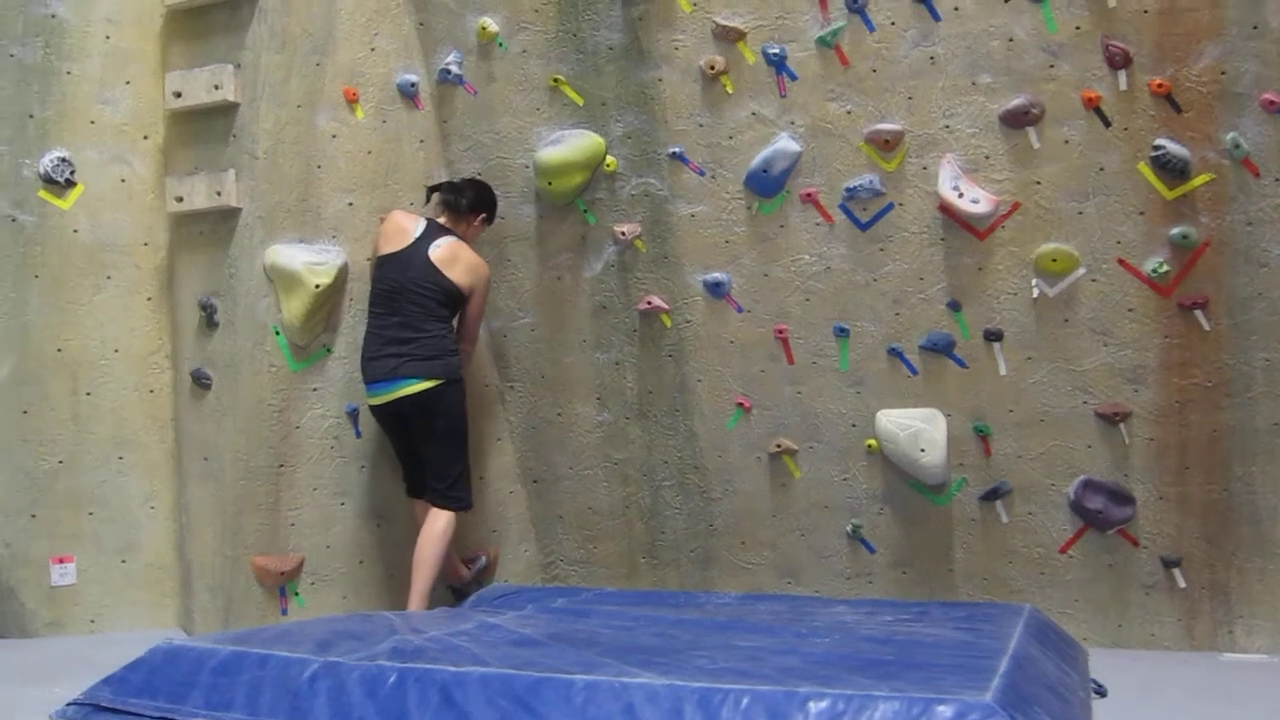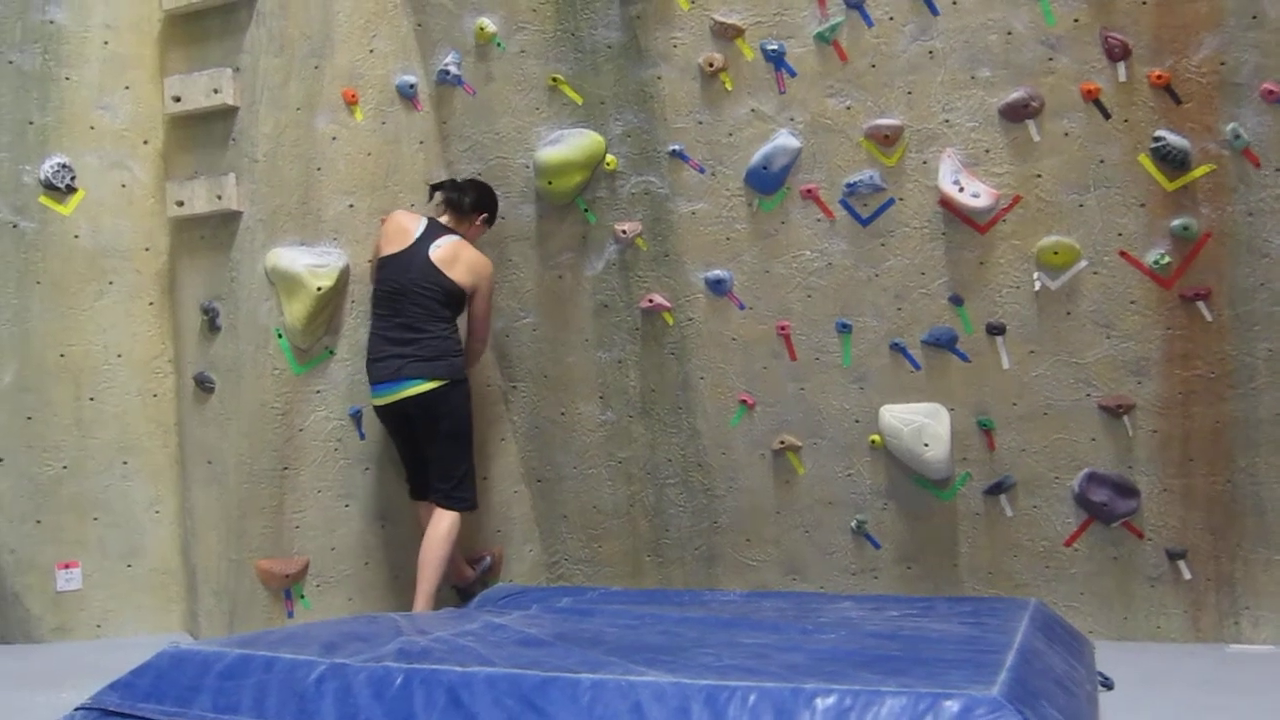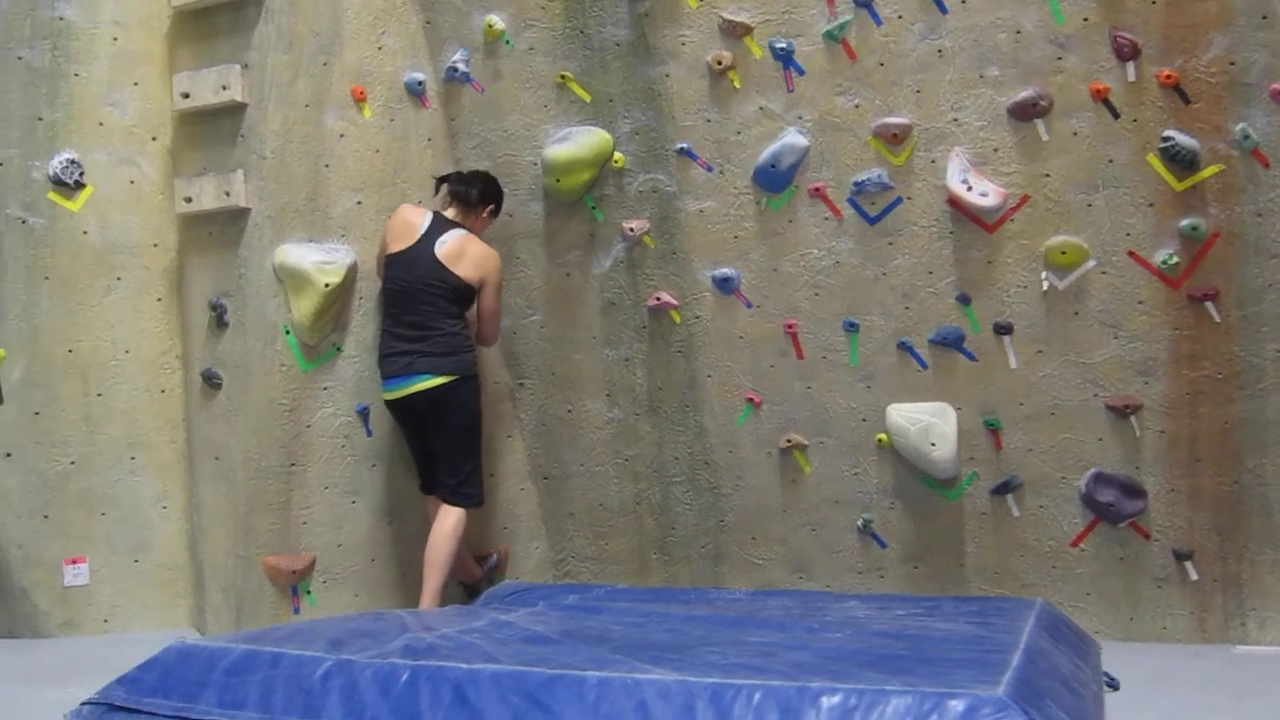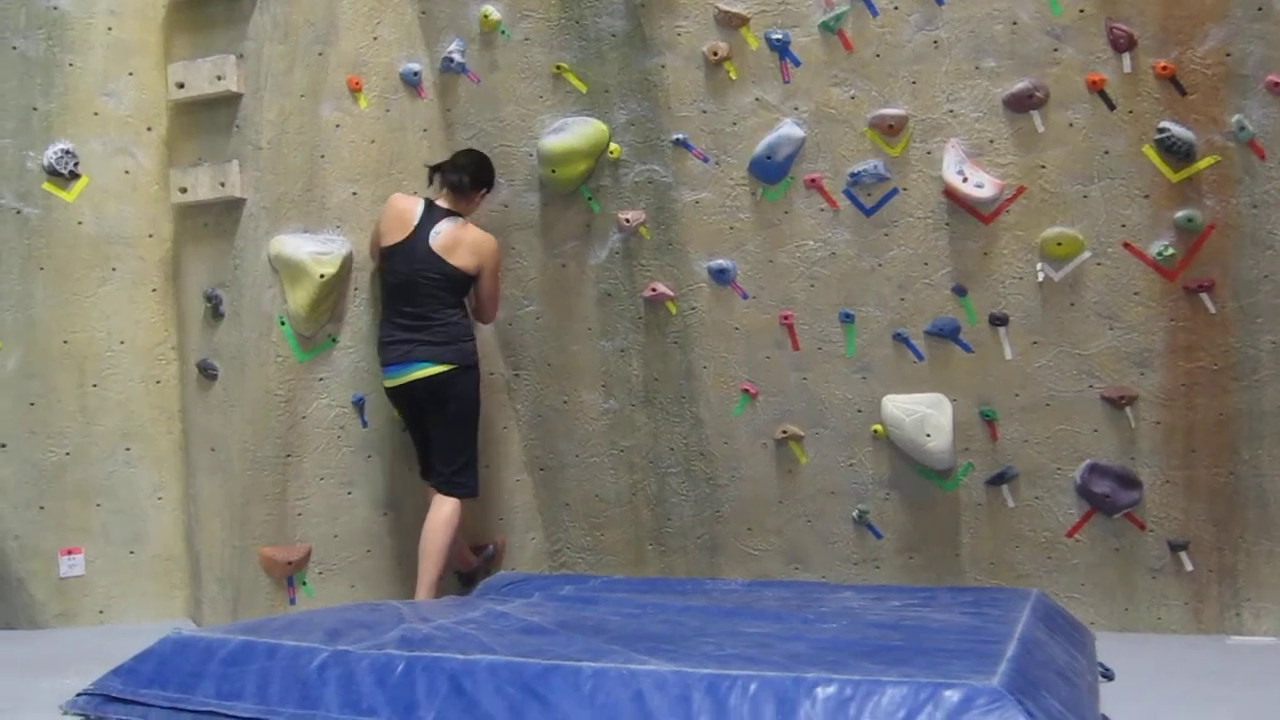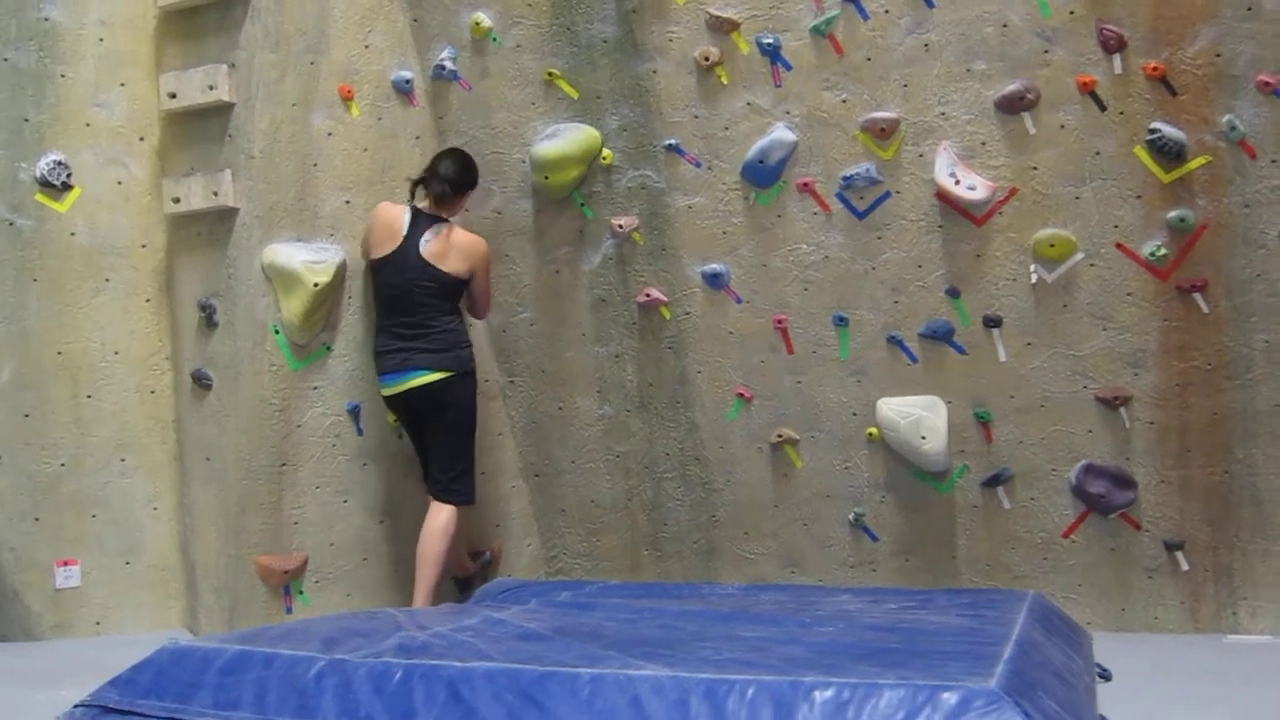
dt=0.2s
person 1, frame 1
left shoulder: (396, 223)
right shoulder: (475, 266)
left hip: (379, 383)
right hip: (433, 380)
left knee: (422, 489)
right knee: (446, 497)
left ankle: (457, 574)
right ankle: (415, 613)
person 1, frame 2
left shoulder: (397, 223)
right shoulder: (477, 264)
right elbow: (477, 343)
left hip: (384, 385)
right hip: (437, 381)
left knee: (426, 490)
right knee: (450, 499)
left ankle: (463, 574)
right ankle: (420, 613)
person 1, frame 3
left shoulder: (404, 217)
right shoulder: (484, 257)
right elbow: (487, 335)
left hip: (395, 380)
right hip: (448, 377)
left knee: (435, 486)
right knee: (457, 495)
left ankle: (469, 572)
right ankle: (427, 610)
person 1, frame 4
left shoulder: (397, 207)
right shoulder: (481, 243)
right elbow: (486, 313)
left hip: (396, 368)
right hip: (448, 366)
left knee: (436, 473)
right knee: (451, 484)
left ankle: (465, 561)
right ankle: (422, 603)
person 1, frame 5
left shoulder: (384, 216)
right shoulder: (472, 246)
left hip: (393, 377)
right hip: (445, 372)
left knee: (438, 479)
right knee: (448, 491)
left ankle: (463, 567)
right ankle: (419, 611)
